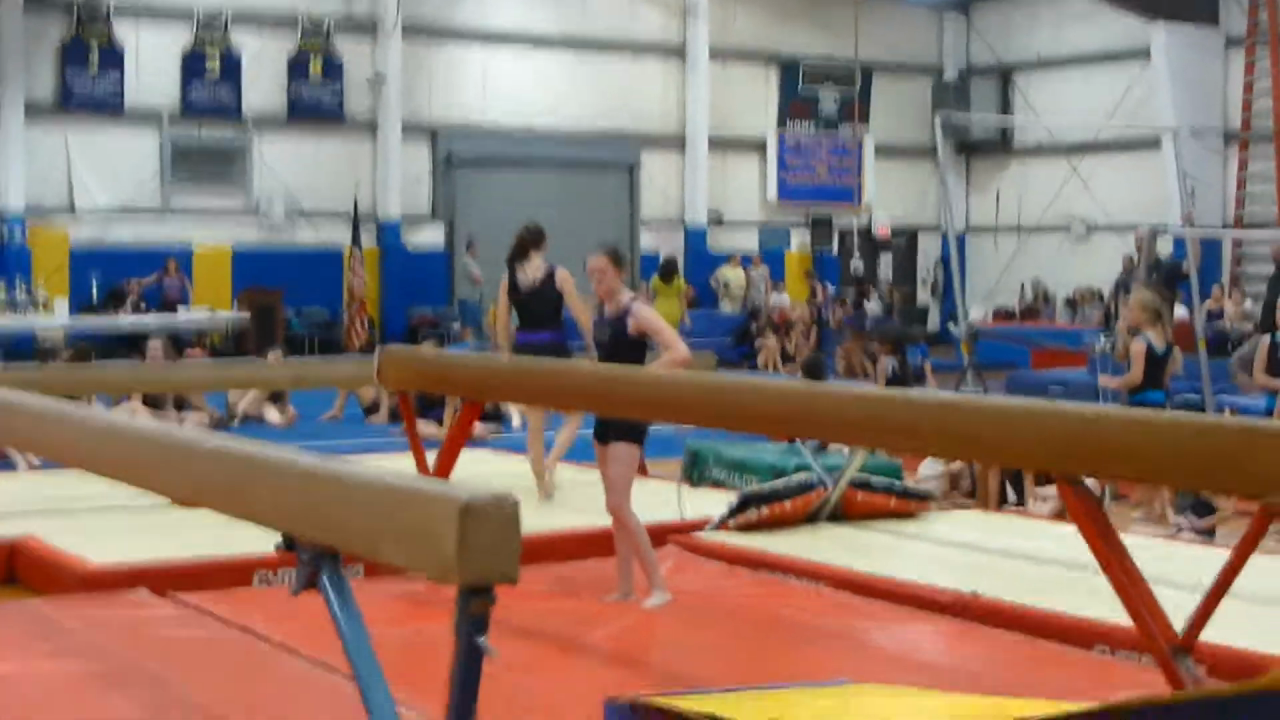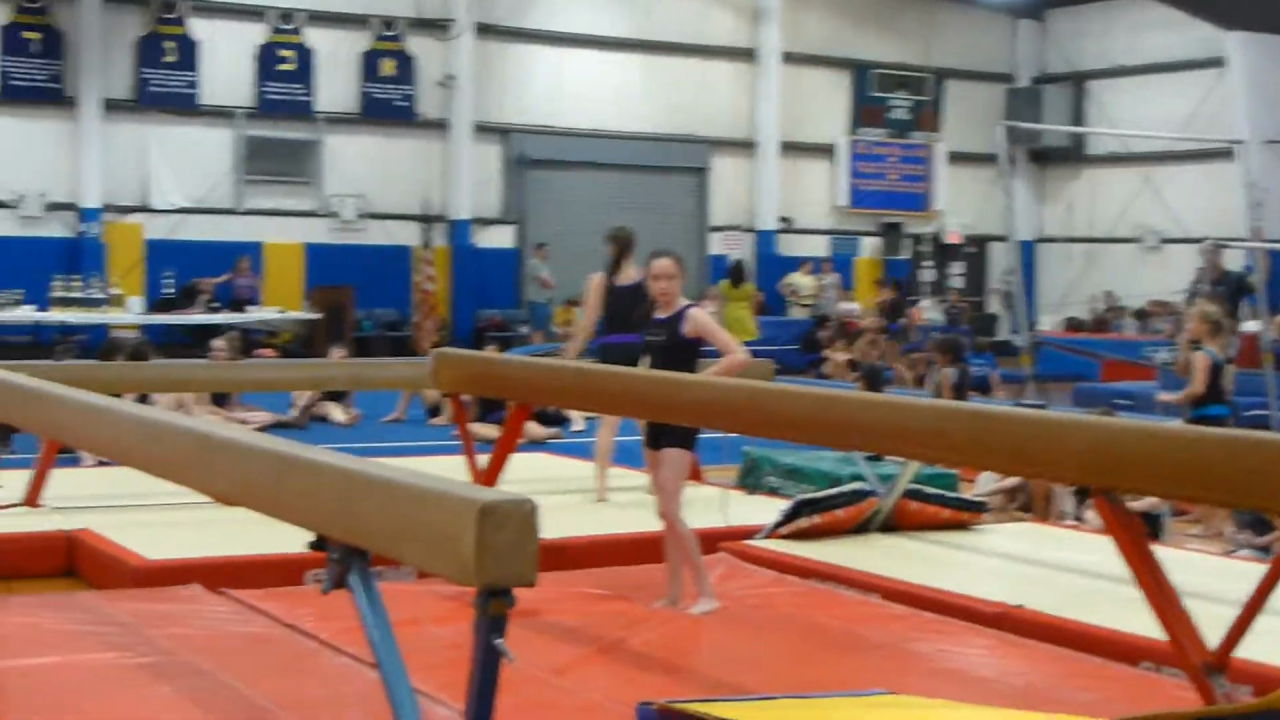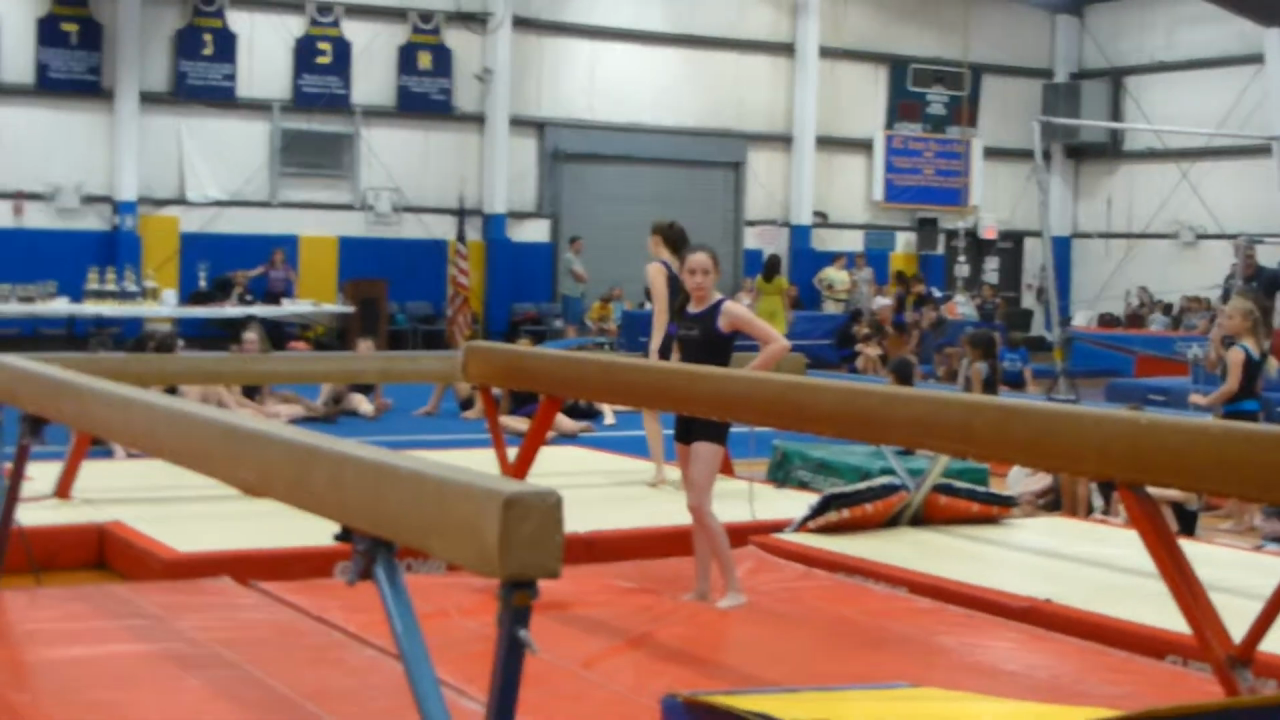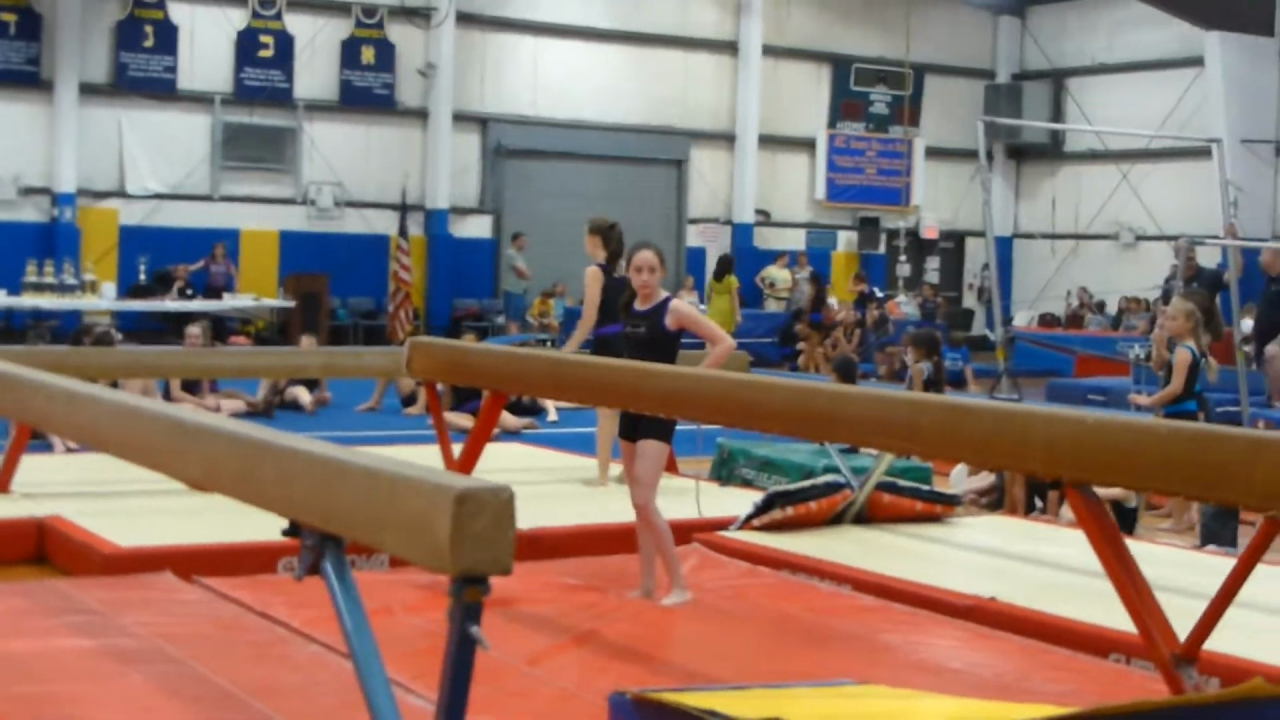
dt=0.4s
person 1, frame 1
left shoulder: (637, 312)
right shoulder: (603, 312)
left elbow: (681, 354)
right hip: (605, 411)
left knee: (619, 506)
right knee: (615, 507)
left ankle: (658, 585)
right ankle: (624, 587)
person 1, frame 2
left shoulder: (692, 316)
right shoulder: (651, 317)
left elbow: (739, 357)
left knee: (670, 511)
right knee: (665, 512)
left ankle: (706, 592)
right ankle: (673, 592)
person 1, frame 3
left shoulder: (728, 310)
right shoulder: (682, 311)
left elbow: (780, 344)
left wrist: (739, 378)
right hip: (685, 410)
left knee: (699, 505)
right knee: (695, 506)
left ankle: (734, 587)
right ankle: (702, 586)
person 1, frame 4
left shoulder: (675, 309)
right shoulder: (628, 308)
left elbow: (726, 344)
left hip: (659, 410)
right hip: (630, 408)
left knee: (645, 502)
right knee: (638, 504)
left ankle: (679, 584)
right ankle: (647, 583)
person 2, frame 1
left shoulder: (508, 279)
right shoulder: (559, 275)
left elbow: (502, 327)
right elbow: (582, 317)
left wrist: (507, 355)
right wrist: (593, 348)
left hip: (524, 351)
right hip: (554, 350)
left knee: (534, 425)
right knee: (574, 415)
left ankle: (543, 485)
right ankle: (549, 464)
person 2, frame 2
left shoulder: (599, 279)
right shoulder: (647, 279)
left elbow: (589, 322)
left wrist: (571, 352)
left hip: (612, 352)
right hip: (641, 351)
left knee: (608, 422)
left ankle: (601, 485)
person 2, frame 3
left shoulder: (655, 268)
left elbow: (661, 311)
left wrist: (653, 349)
left hip: (667, 343)
left knee: (649, 409)
left ankle: (660, 468)
person 2, frame 4
left shoulder: (594, 271)
left elbow: (589, 318)
left wrist: (568, 349)
left hip: (607, 343)
left knee: (606, 412)
left ankle: (603, 474)
person 3, frame 1
left shoulder: (1139, 342)
right shoulder: (1164, 340)
left elbow: (1135, 377)
left wrist: (1112, 383)
left hip: (1142, 401)
right hip: (1159, 397)
left ankle: (1150, 506)
right ankle: (1161, 504)
person 3, frame 2
left shoulder: (1201, 354)
right shoulder: (1220, 352)
left elbow: (1197, 388)
left wrist: (1173, 398)
left hip: (1203, 417)
right hip: (1220, 414)
left ankle: (1210, 523)
right ankle: (1216, 518)
person 3, frame 3
left shoulder: (1236, 351)
right shoulder: (1257, 347)
left elbow: (1231, 386)
left wrist: (1207, 401)
right wrist: (1216, 344)
left hip: (1237, 412)
right hip: (1251, 410)
left ankle: (1240, 518)
right ankle: (1244, 513)
person 3, frame 4
left shoulder: (1182, 351)
right shoulder: (1194, 348)
left elbow: (1175, 387)
left wrist: (1149, 401)
left hip: (1179, 413)
right hip: (1190, 410)
left ankle: (1180, 517)
